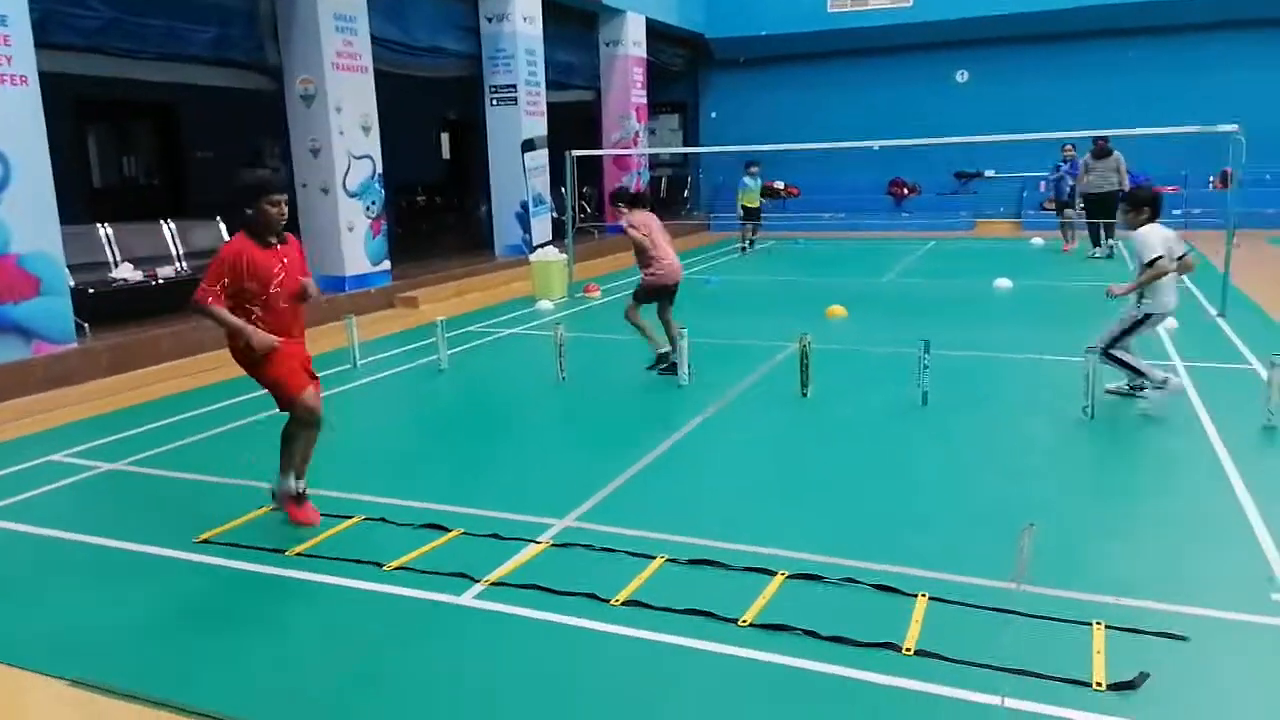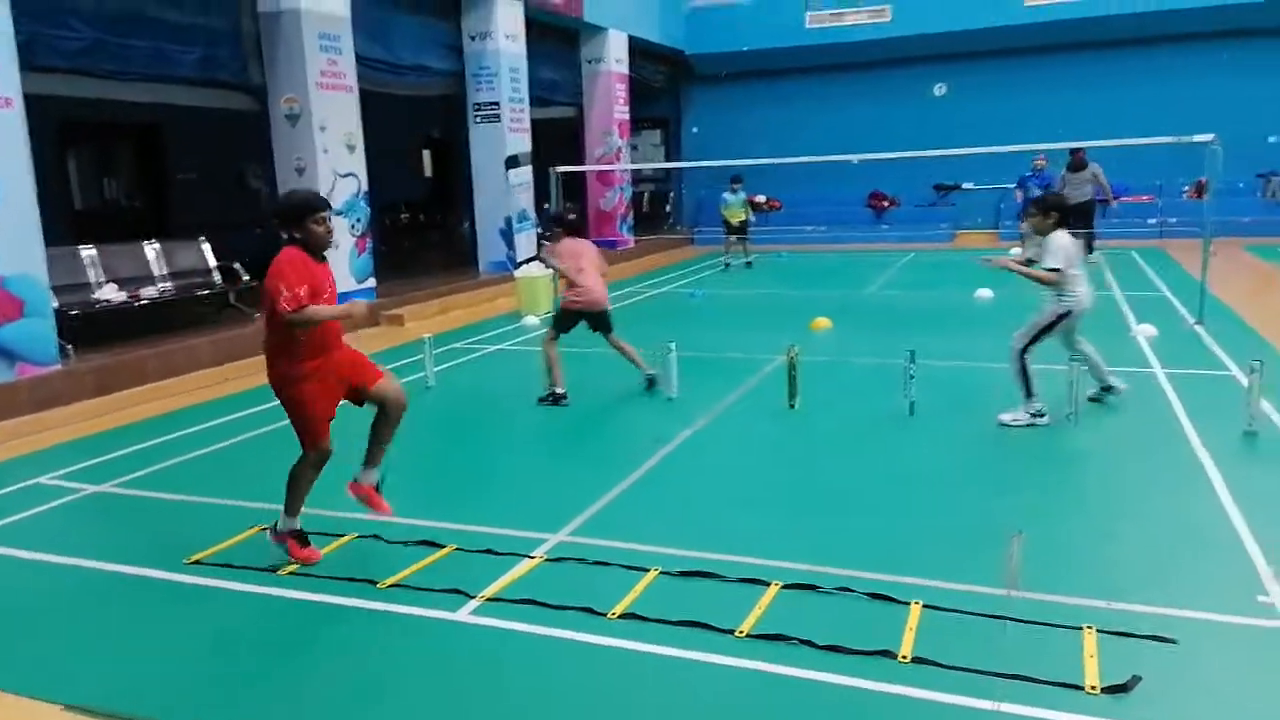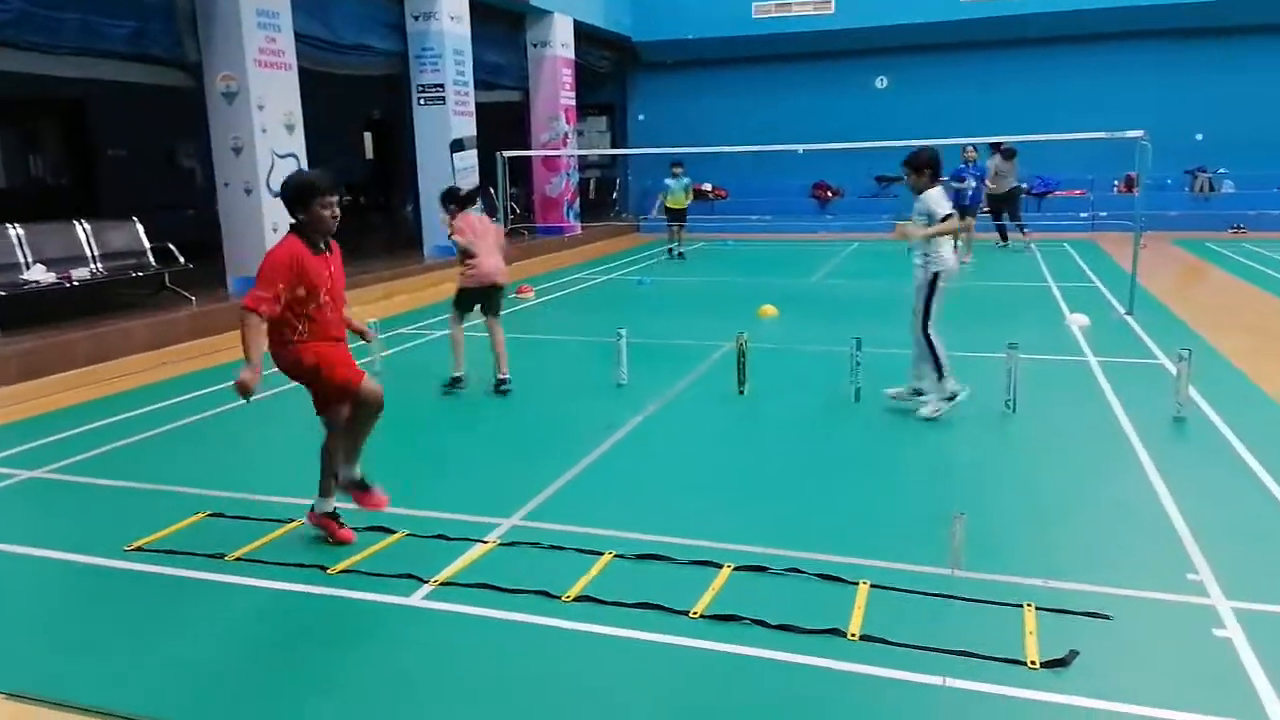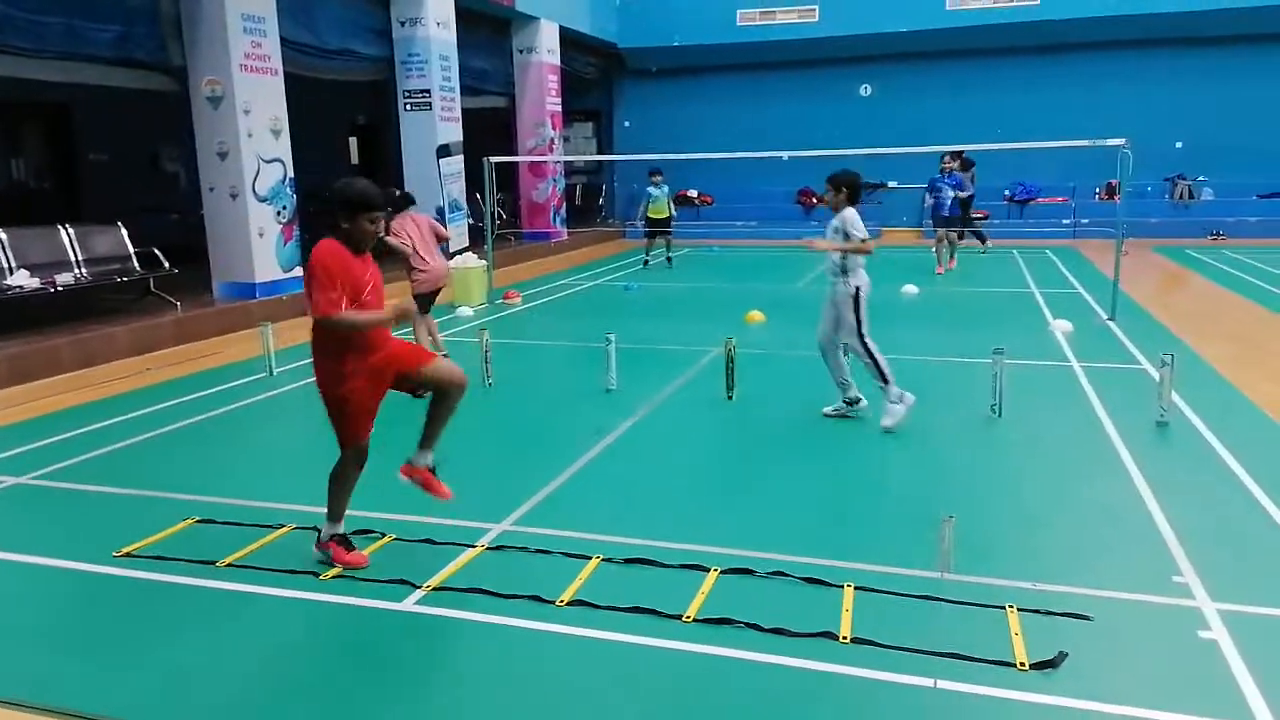
dt=0.3s
person 1, frame 1
left shoulder: (291, 243)
right shoulder: (235, 250)
right elbow: (206, 300)
left wrist: (308, 288)
right wrist: (247, 330)
left hip: (292, 342)
right hip: (259, 344)
left knee: (309, 416)
right knee: (309, 408)
left ankle: (297, 488)
right ankle: (286, 486)
person 1, frame 2
left shoulder: (318, 261)
right shoulder: (289, 262)
right elbow: (294, 315)
right wrist: (348, 311)
left hip: (332, 356)
right hip: (300, 369)
left knee: (394, 399)
right knee: (316, 451)
left ankle: (368, 477)
right ankle: (287, 528)
person 1, frame 3
left shoulder: (331, 248)
right shoulder: (286, 255)
right elbow: (255, 312)
left wrist: (353, 324)
right wrist: (253, 367)
left hip: (330, 344)
right hip: (302, 349)
left knee: (340, 425)
right knee: (371, 394)
left ankle: (323, 509)
right ankle: (350, 475)
person 1, frame 4
left shoulder: (362, 252)
right shoulder: (327, 255)
right elbow: (331, 319)
right wrist: (389, 314)
left hip: (382, 351)
right hip: (347, 369)
left knee: (454, 380)
right knee: (356, 452)
left ankle: (421, 461)
right ankle: (331, 537)
person 2, frame 1
left shoulder: (1143, 235)
right shoulder: (1165, 233)
left elbow: (1160, 268)
right elbow: (1188, 265)
left wrist: (1128, 288)
left hip: (1153, 304)
right hip: (1164, 300)
left knee: (1106, 348)
right knee: (1118, 341)
left ankle: (1160, 380)
right ankle: (1137, 384)
person 2, frame 2
left shoulder: (1056, 242)
right shoulder: (1054, 238)
left elbow: (1051, 279)
right elbow: (1034, 266)
left wrist: (1015, 267)
right wrist: (1010, 262)
left hip: (1069, 303)
right hip: (1076, 299)
left knee: (1020, 348)
right knee: (1071, 342)
left ankle: (1034, 411)
right ankle: (1108, 384)
person 2, frame 3
left shoulder: (932, 196)
right shoulder: (928, 196)
left elbow: (953, 225)
right elbow: (936, 226)
left wrist: (922, 232)
right wrist: (913, 232)
left hip: (934, 266)
right hip: (929, 265)
left knee: (923, 329)
right knee: (921, 327)
left ankle: (947, 389)
right ankle: (918, 386)
person 2, frame 4
left shoulder: (848, 216)
right shoulder: (838, 218)
left elbow: (867, 246)
left wrist: (835, 246)
right wrist: (827, 245)
left hip: (851, 286)
right hip: (838, 285)
left knee: (858, 343)
right knee: (826, 341)
left ankle: (896, 396)
right ankle: (850, 398)
person 3, frame 1
left shoulder: (634, 219)
right shoulder: (648, 215)
left elbow: (646, 246)
left wrist: (627, 228)
left hip: (659, 272)
right hip: (674, 269)
left knee: (630, 312)
right knee: (665, 315)
left ankle: (661, 349)
right ankle: (674, 362)
person 3, frame 2
left shoulder: (561, 246)
right shoulder: (589, 245)
left elbow: (570, 275)
right elbow: (603, 272)
left wrist: (548, 260)
left hip: (576, 299)
right hip: (599, 298)
left knee: (550, 340)
right knee: (613, 340)
left ankle: (558, 392)
right ankle: (648, 373)
person 3, frame 3
left shoulder: (459, 222)
right shoulder: (483, 219)
left elbow: (472, 249)
right elbow: (501, 244)
left wrist: (453, 235)
left hip: (475, 275)
right hip: (497, 273)
left knee: (456, 322)
right knee: (494, 324)
left ankle: (457, 376)
right ankle: (503, 377)
person 3, frame 4
left shoulder: (396, 225)
right shoulder: (423, 218)
left elbow: (408, 251)
right elbow: (446, 237)
left wrist: (386, 237)
left hip: (424, 276)
right hip: (440, 271)
left knee: (419, 324)
right knee: (425, 316)
right ankle: (441, 352)
